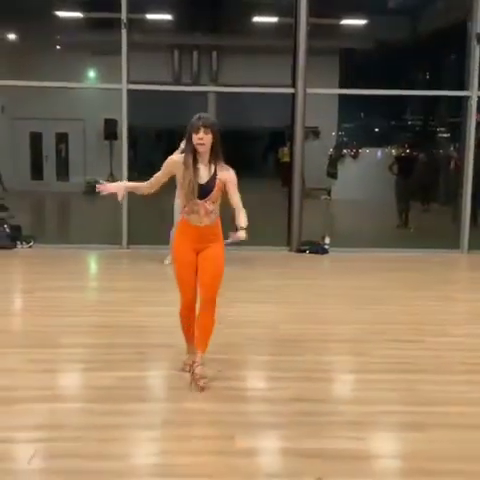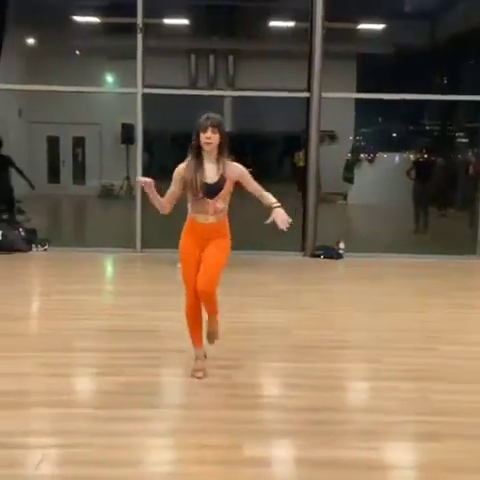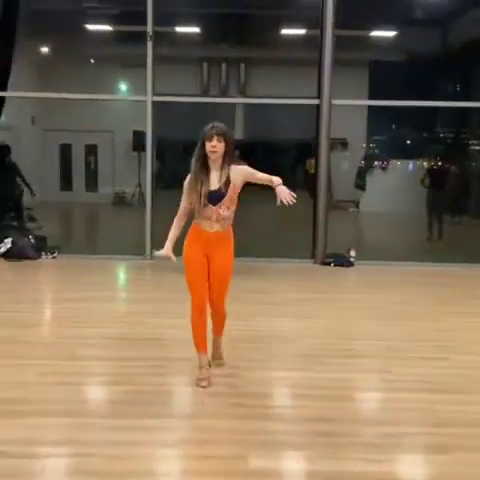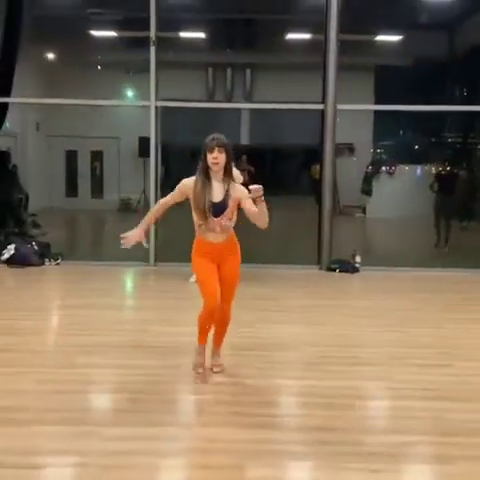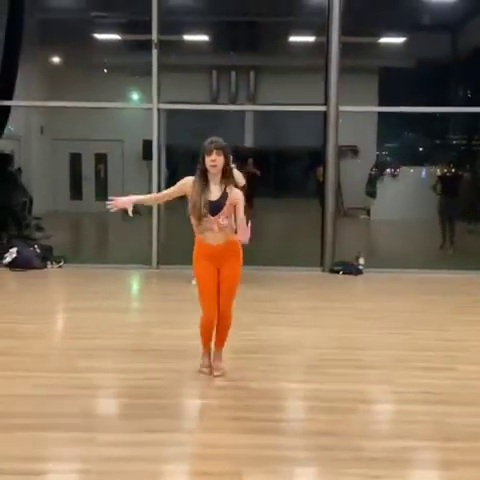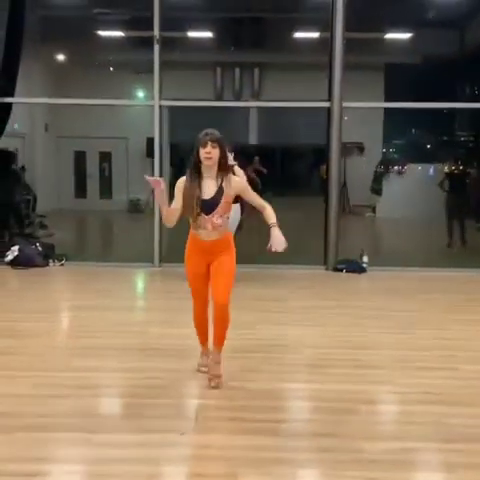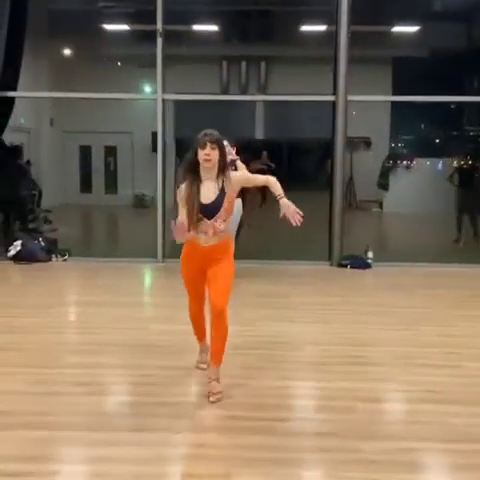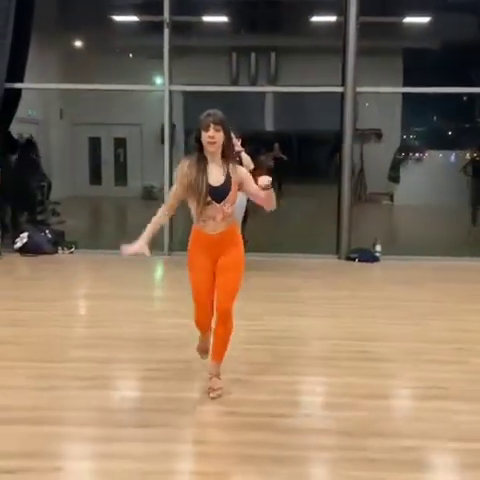
dt=0.2s
person 1, frame 1
left shoulder: (226, 172)
right shoulder: (178, 162)
left elbow: (238, 208)
right elbow: (149, 188)
left wrist: (241, 228)
right wrist: (124, 185)
left hip: (212, 239)
right hip: (185, 237)
left knee: (209, 299)
right knee: (188, 300)
left ankle: (198, 361)
right ankle: (191, 351)
person 1, frame 2
left shoulder: (232, 168)
right shoulder: (186, 168)
left elbow: (257, 189)
right elbow: (164, 207)
left wrist: (275, 207)
right wrist: (151, 191)
left hip: (217, 235)
right hip: (191, 234)
left knee: (205, 288)
right knee: (191, 294)
left ankle: (213, 320)
right ankle: (198, 352)
person 1, frame 3
left shoulder: (239, 173)
right shoulder: (193, 179)
left elbow: (271, 179)
right elbow: (182, 216)
left wrist: (280, 187)
right wrist: (169, 245)
left hip: (223, 242)
right hip: (197, 241)
left knee: (217, 302)
right knee: (198, 302)
left ankle: (217, 341)
right ankle: (203, 362)
person 1, frame 4
left shoulder: (237, 189)
right shoulder: (194, 184)
left elbow: (263, 222)
right elbow: (163, 204)
left wrist: (260, 201)
right wrist: (141, 229)
left hip: (230, 252)
right hip: (204, 252)
left knee: (224, 308)
right knee: (212, 304)
left ankle: (216, 352)
right ankle: (200, 348)
person 1, frame 5
left shoulder: (235, 194)
right shoulder: (192, 183)
left elbow: (241, 229)
right elbow: (159, 198)
left wrist: (243, 237)
right wrist: (132, 200)
left hip: (229, 253)
right hip: (203, 253)
left knee: (225, 310)
right knee: (209, 313)
left ankle: (218, 354)
right ankle: (206, 352)
person 1, frame 6
left shoulder: (232, 182)
right shoulder: (185, 182)
left elbow: (262, 205)
right elbow: (168, 221)
left wrist: (275, 229)
right wrist: (159, 193)
left hip: (222, 248)
right hip: (196, 249)
left knee: (221, 303)
right knee: (200, 305)
left ankle: (217, 357)
right ankle: (205, 350)
person 1, frame 7
left shoulder: (233, 179)
right shoulder: (186, 189)
left elbow: (271, 180)
right elbow: (184, 235)
left wrist: (284, 200)
right wrist: (180, 232)
left hip: (222, 255)
right hip: (194, 254)
left knee: (219, 309)
right knee: (195, 307)
left ankle: (214, 376)
right ankle: (203, 347)
person 1, frame 8
left shoulder: (238, 170)
right shoulder: (188, 169)
left elbow: (269, 205)
right elbow: (168, 208)
left wrist: (265, 189)
right wrist: (144, 238)
left hip: (231, 244)
right hip: (201, 244)
left knee: (224, 309)
right knee: (203, 309)
left ankle: (214, 371)
right ankle: (204, 335)
